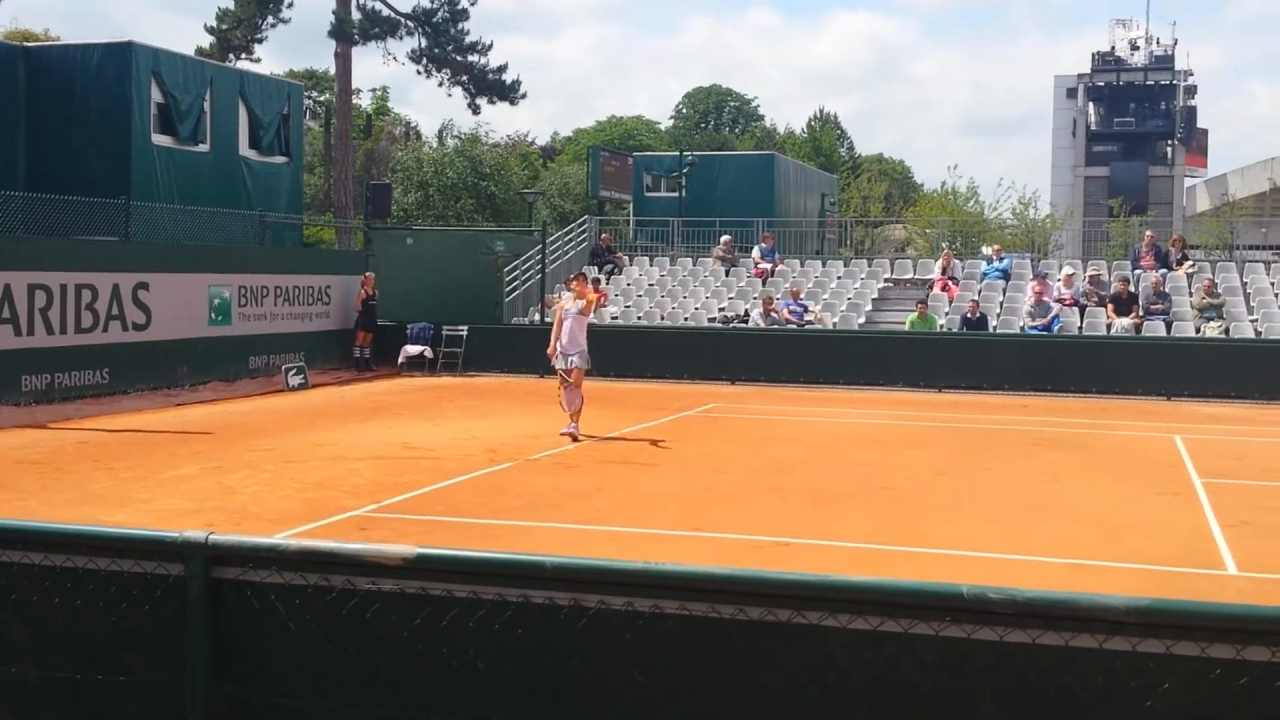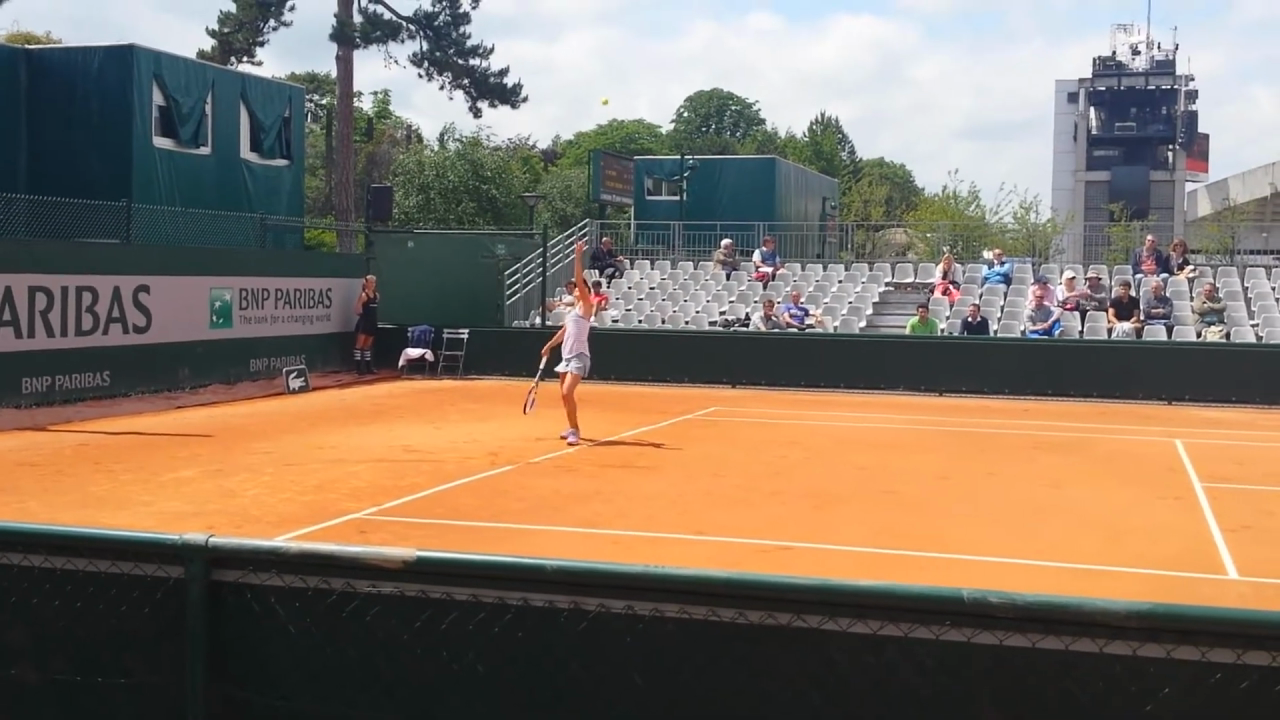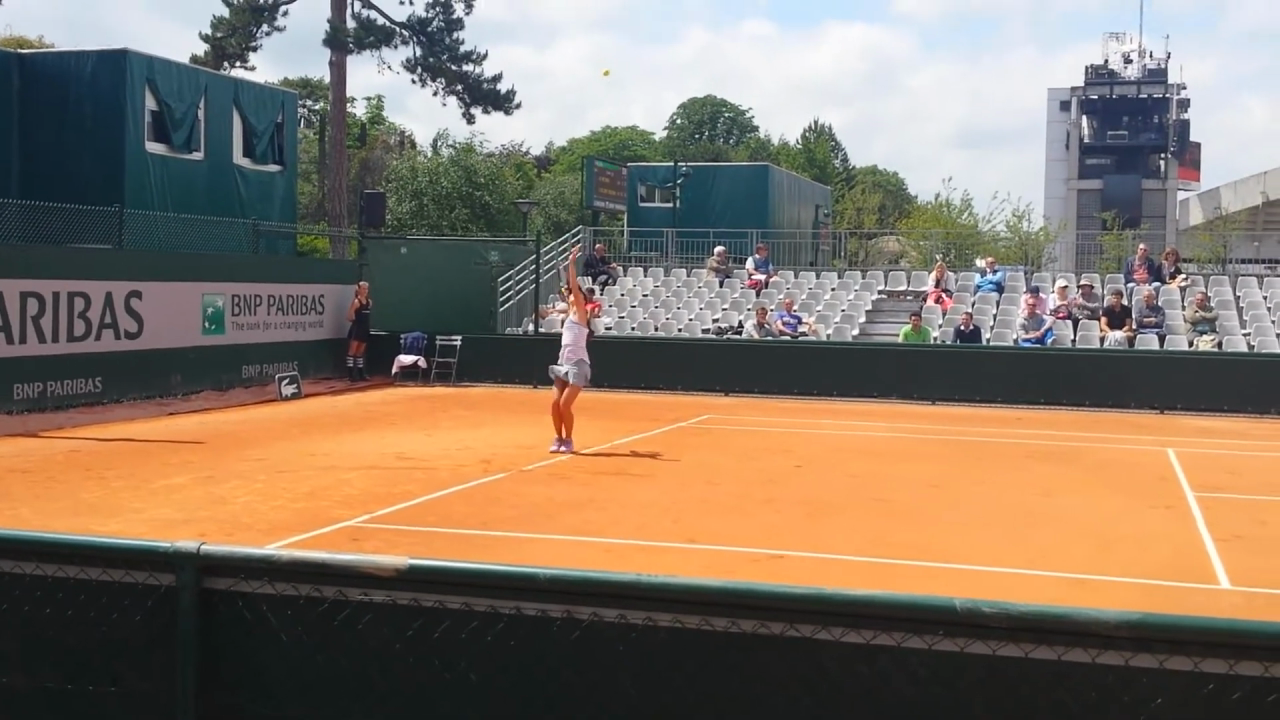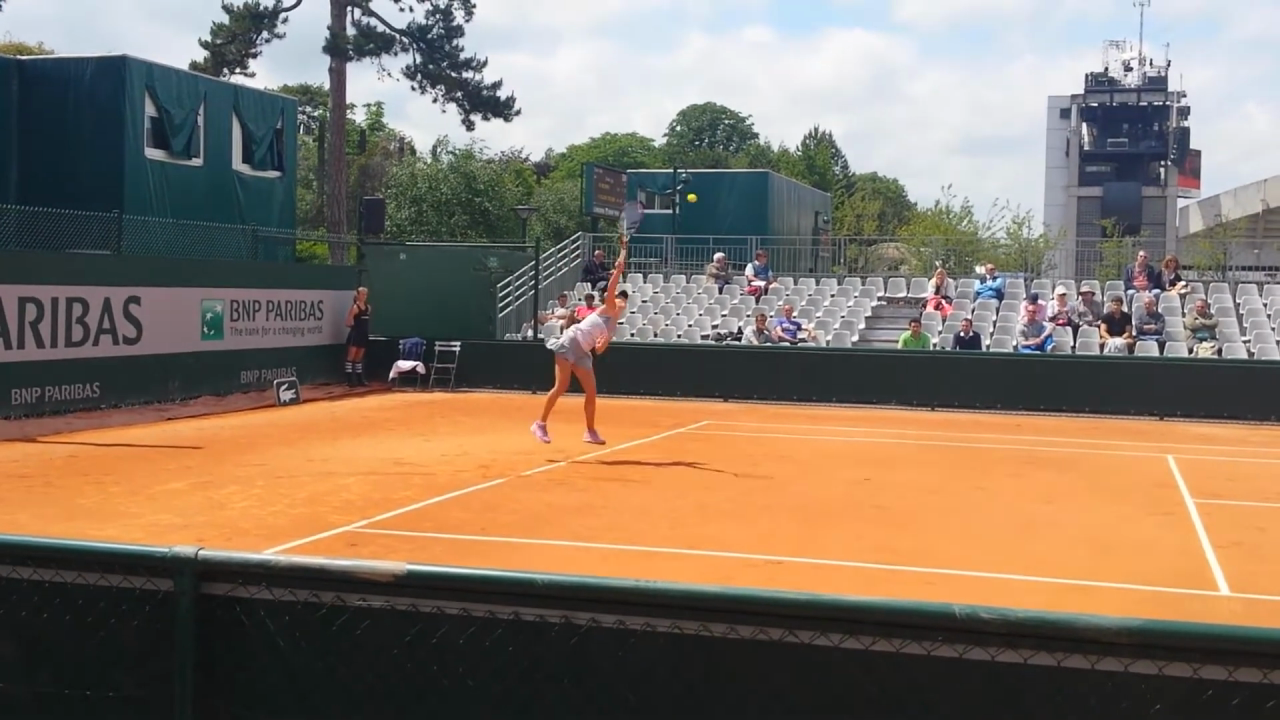
dt=0.4s
person 1, frame 1
left shoulder: (585, 303)
right shoulder: (563, 303)
left elbow: (587, 300)
right elbow: (556, 326)
left wrist: (589, 298)
right wrist: (552, 345)
left hip: (578, 351)
right hip: (562, 351)
left knee: (576, 388)
left ankle: (575, 426)
right ankle: (572, 423)
person 1, frame 2
left shoulder: (586, 306)
right shoulder: (573, 310)
left elbow: (580, 280)
left wrist: (578, 256)
right wrist: (549, 345)
left hip: (579, 357)
right hip: (567, 357)
left knee: (567, 393)
right knee: (565, 395)
left ankle: (574, 431)
right ankle: (573, 428)
person 1, frame 3
left shoulder: (580, 308)
right shoulder: (573, 316)
left elbow: (574, 287)
left wrist: (571, 263)
left hip: (577, 366)
right hip: (563, 365)
left knee: (565, 405)
right knee: (555, 404)
left ankle: (568, 439)
right ankle: (559, 438)
person 1, frame 4
left shoulder: (611, 328)
right shoulder: (608, 308)
left elbow: (599, 350)
right elbow: (613, 281)
left wrist: (601, 344)
right wrist: (622, 251)
left hip: (583, 354)
right hip: (570, 344)
left knee: (591, 394)
right knee: (560, 388)
left ankle: (591, 432)
right ankle: (541, 424)
